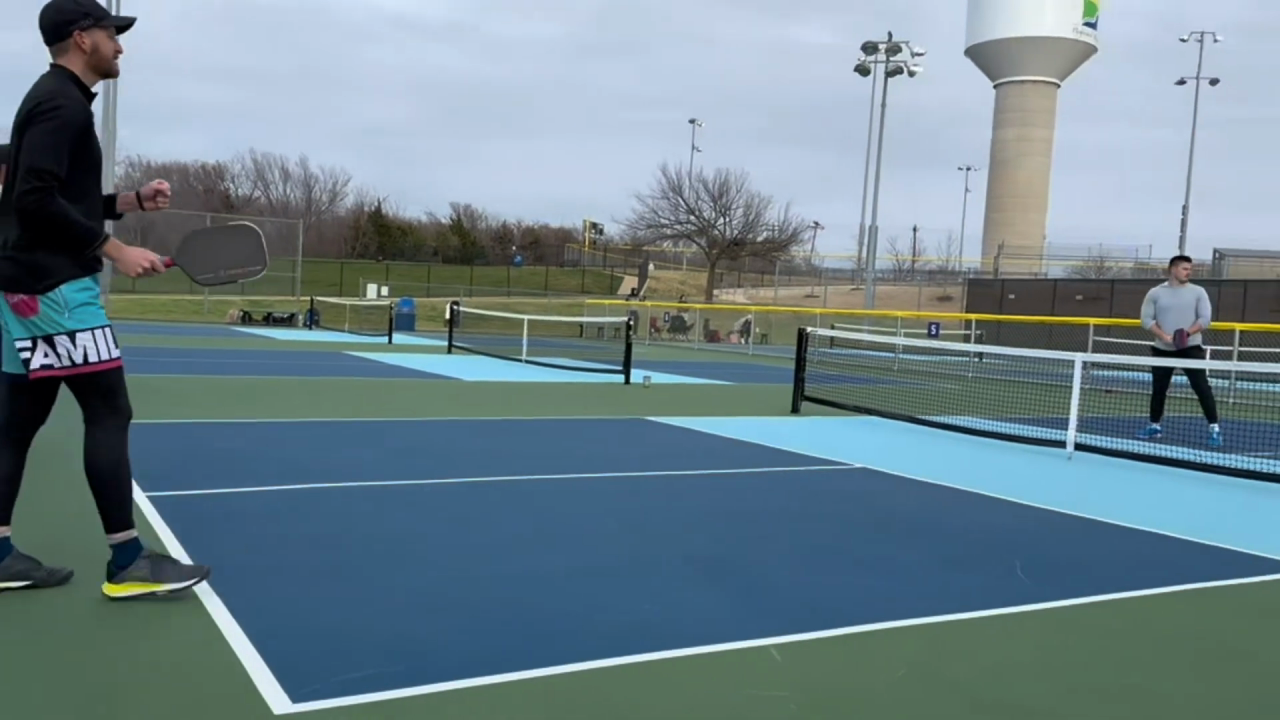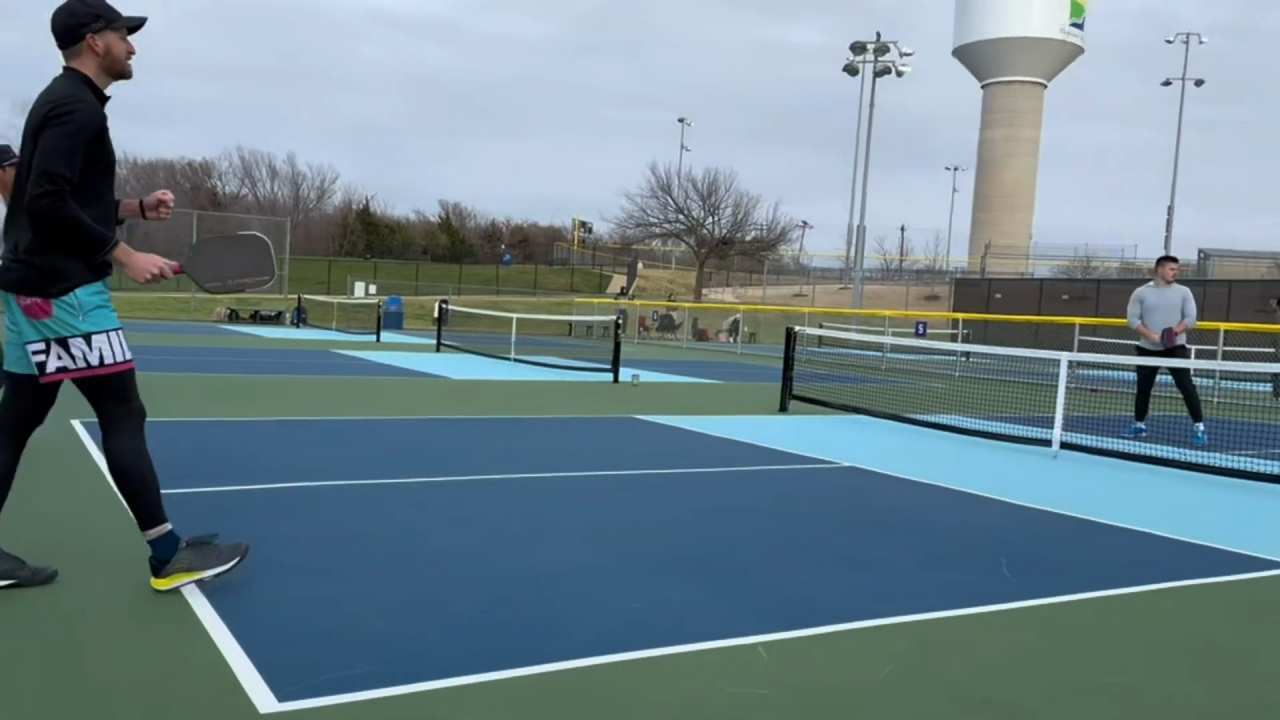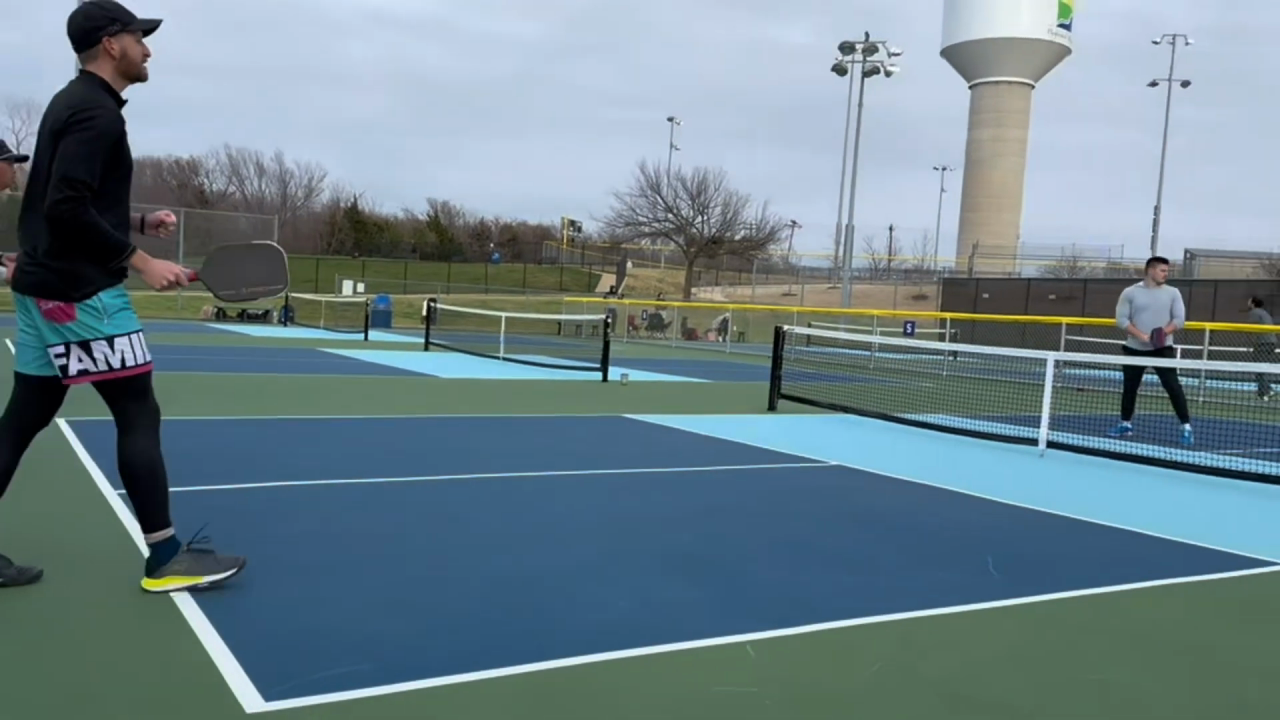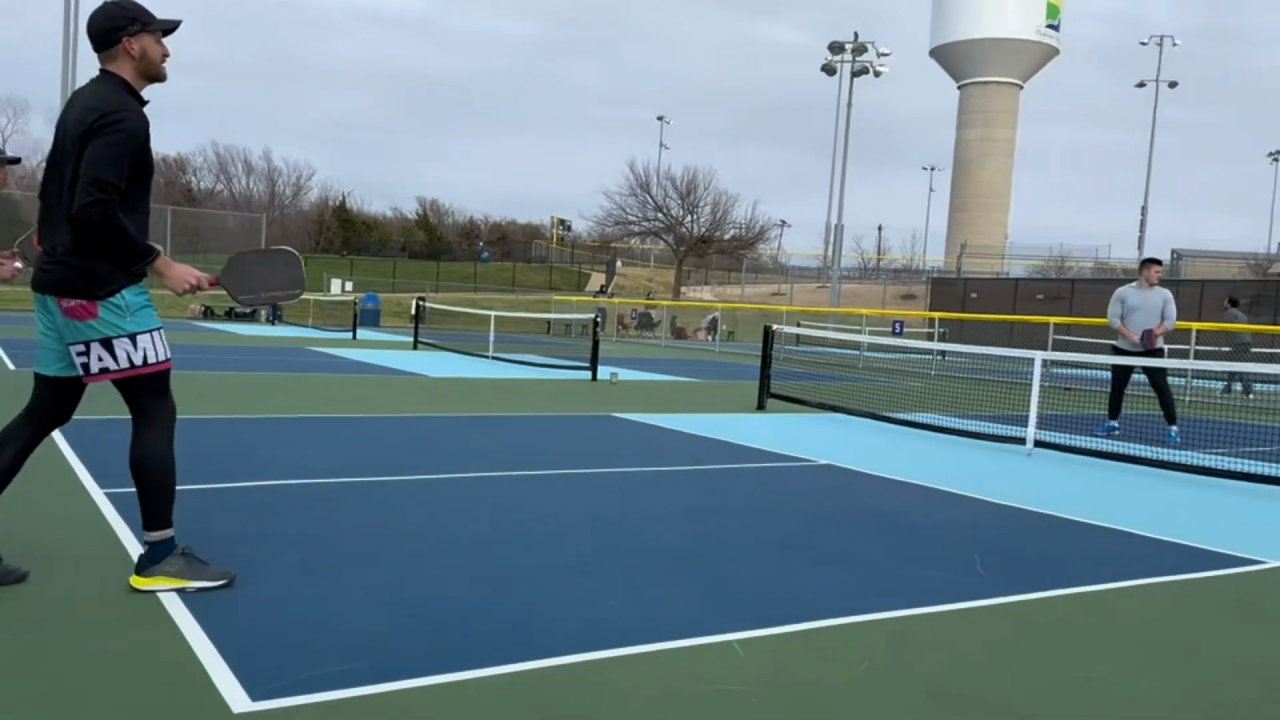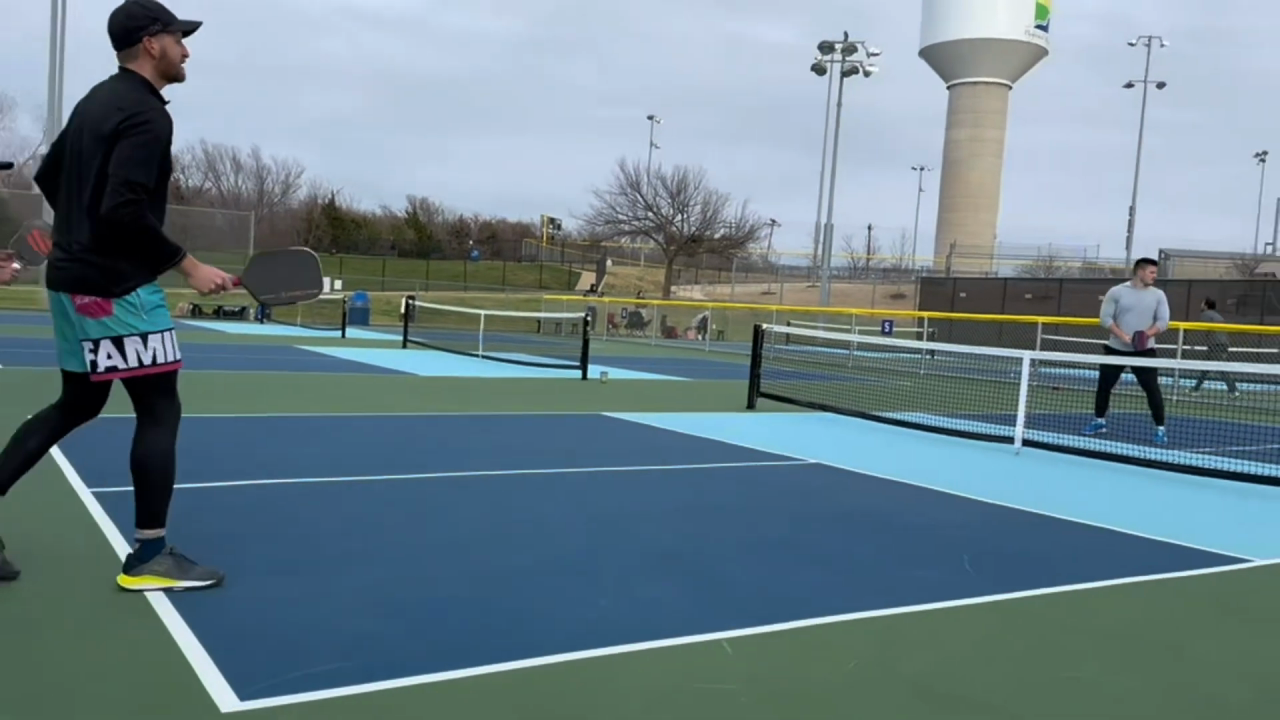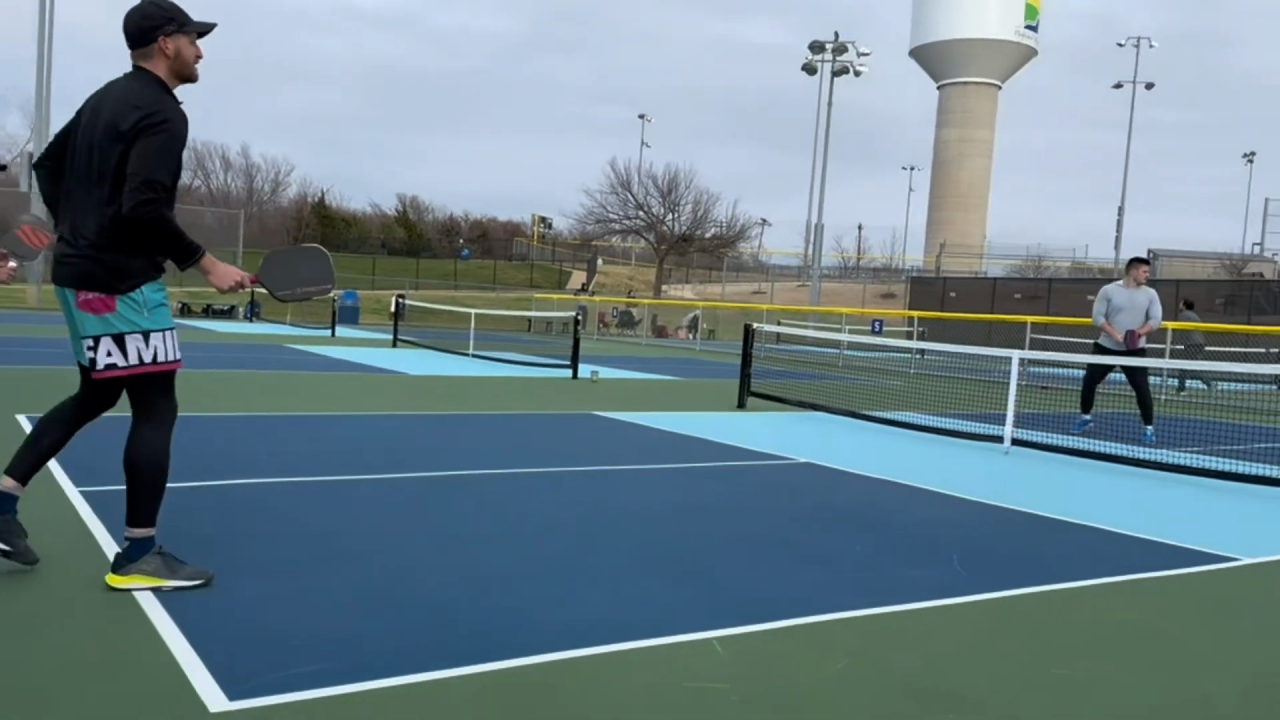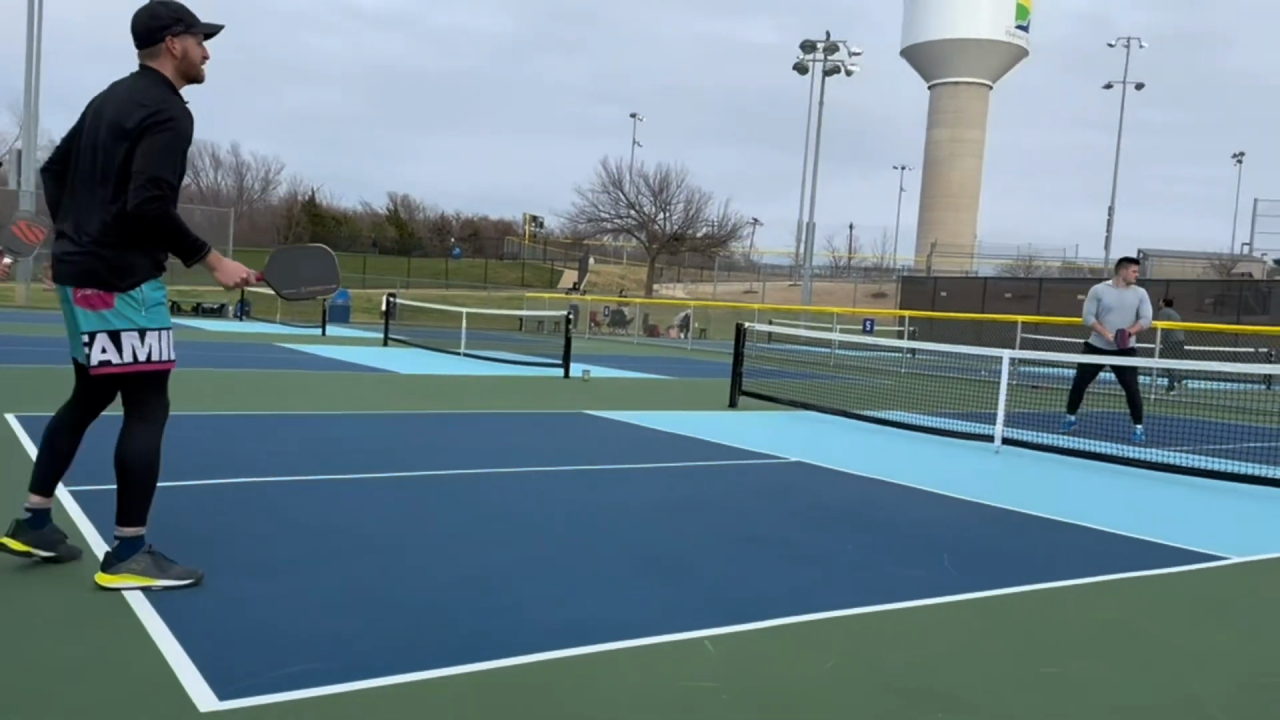
dt=0.1s
person 1, frame 1
left shoulder: (55, 100)
right shoulder: (61, 102)
left wrist: (131, 200)
right wrist: (114, 250)
right hip: (54, 283)
right knee: (110, 413)
right ankle: (128, 561)
person 1, frame 2
left shoulder: (63, 101)
right shoulder: (75, 107)
right elbow: (47, 203)
left wrist: (134, 207)
right wrist: (122, 255)
right hip: (65, 287)
right knee: (123, 414)
right ankle: (168, 554)
person 1, frame 3
left shoulder: (75, 103)
right shoulder: (96, 111)
right elbow: (67, 209)
left wrist: (136, 220)
right wrist: (138, 260)
left hip: (48, 286)
right hip: (83, 290)
right knee: (139, 416)
right ankle: (165, 557)
person 1, frame 4
left shoulder: (87, 103)
right shoulder: (120, 113)
left elbow: (69, 196)
right elbow: (94, 209)
right wrist: (159, 264)
left hip: (61, 281)
right hip: (104, 288)
right knee: (155, 413)
right ankle: (159, 556)
person 1, frame 5
left shoulder: (98, 101)
right shoulder: (145, 114)
left elbow: (50, 176)
right elbow: (127, 210)
right wrist: (188, 265)
left hip: (76, 276)
right hip: (118, 285)
left knee: (77, 405)
right knee: (160, 412)
right ankle: (148, 556)
person 1, frame 6
left shoulder: (104, 99)
right shoulder: (162, 113)
left elbow: (47, 166)
right elbow: (143, 209)
right wrist: (204, 263)
left hip: (79, 272)
right hip: (121, 280)
left knee: (93, 397)
right knee: (156, 409)
right ankle: (136, 555)
person 1, frame 7
left shoulder: (109, 99)
right shoulder: (167, 112)
left elbow: (54, 172)
right elbow: (148, 206)
right wrist: (211, 260)
left hip: (80, 270)
right hip: (122, 278)
left knee: (90, 396)
right knee: (148, 409)
right ankle: (127, 555)
person 2, frame 1
left shoulder: (1198, 292)
right shoulder: (1155, 293)
left elbow: (1205, 319)
right elbow: (1146, 320)
left wrist: (1187, 333)
right wrist: (1164, 336)
left hip: (1191, 348)
right hip: (1162, 349)
left knee: (1202, 387)
right knee: (1158, 388)
left ankle: (1214, 428)
right ankle: (1155, 426)
person 2, frame 2
left shoulder: (1183, 292)
right shoulder: (1141, 293)
left elbow: (1190, 318)
right elbow: (1133, 320)
left wrist: (1174, 333)
right wrist: (1151, 336)
left hip: (1175, 348)
right hip: (1147, 349)
left knee: (1186, 386)
right knee: (1143, 388)
left ankle: (1199, 426)
right ankle: (1139, 425)
person 2, frame 3
left shoulder: (1172, 293)
right shoulder: (1130, 292)
left elbow: (1179, 319)
right elbow: (1121, 319)
left wrist: (1163, 333)
right wrist: (1140, 336)
left hip: (1163, 349)
right hip: (1134, 348)
left knee: (1173, 386)
right knee: (1129, 387)
left ankle: (1186, 427)
right ankle: (1125, 424)
person 2, frame 4
left shoulder: (1164, 295)
right shoulder: (1122, 293)
left elbow: (1170, 321)
right elbow: (1113, 319)
left wrist: (1154, 335)
right wrist: (1131, 336)
left hip: (1152, 350)
right hip: (1124, 349)
left knee: (1162, 388)
right knee: (1117, 387)
left ankle: (1173, 428)
right ankle: (1112, 423)
person 2, frame 5
left shoulder: (1158, 295)
right shoulder: (1116, 292)
left elbow: (1163, 322)
right elbow: (1105, 318)
left wrist: (1146, 335)
right wrist: (1123, 336)
left hip: (1144, 351)
right hip: (1115, 349)
left knee: (1152, 389)
right knee: (1104, 385)
left ankle: (1160, 429)
right ankle: (1099, 421)
person 2, frame 6
left shoulder: (1150, 294)
right shoulder: (1108, 291)
left elbow: (1155, 320)
right elbow: (1098, 317)
left wrist: (1137, 334)
right wrist: (1115, 335)
left hip: (1134, 350)
right hip: (1106, 347)
left knee: (1142, 388)
right knee: (1089, 381)
left ankle: (1149, 428)
right ankle: (1085, 417)
person 2, frame 7
left shoulder: (1140, 294)
right shoulder: (1098, 290)
left elbow: (1146, 319)
right elbow: (1088, 316)
left wrist: (1128, 333)
right wrist: (1106, 334)
left hip: (1124, 350)
right hip: (1096, 347)
left knee: (1132, 388)
right knee: (1079, 382)
left ankle: (1138, 427)
right ankle: (1070, 418)
